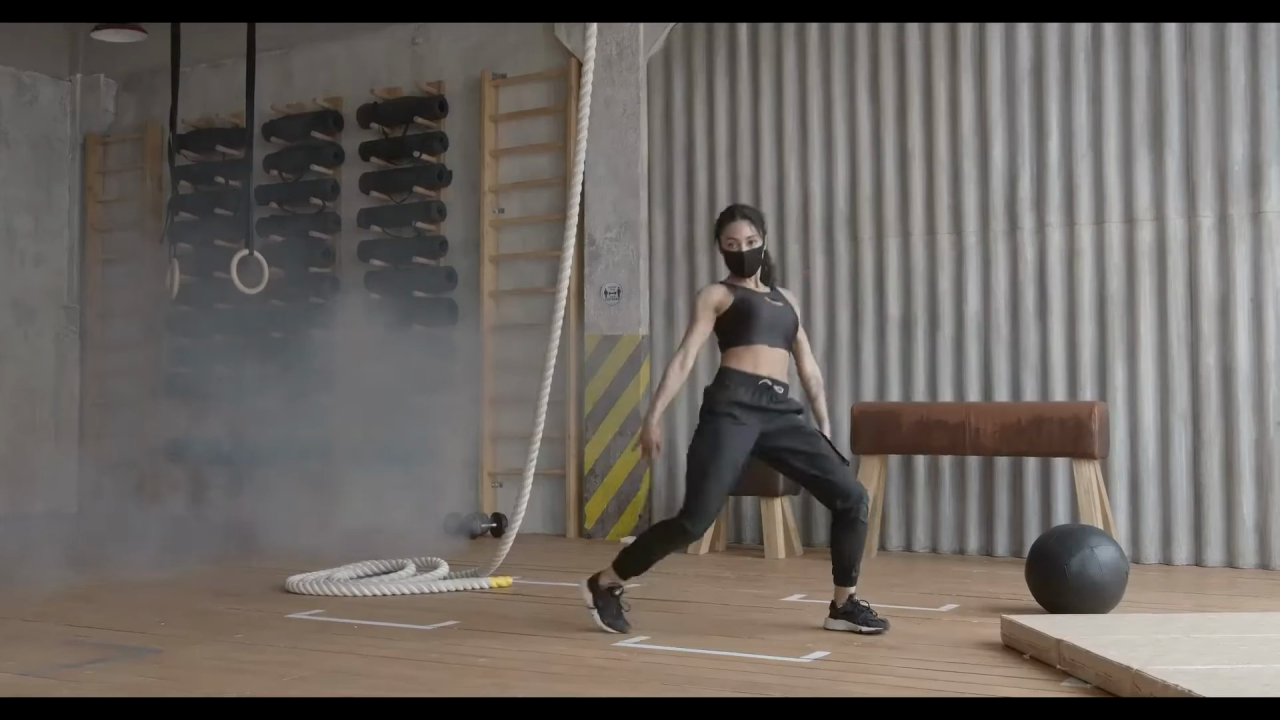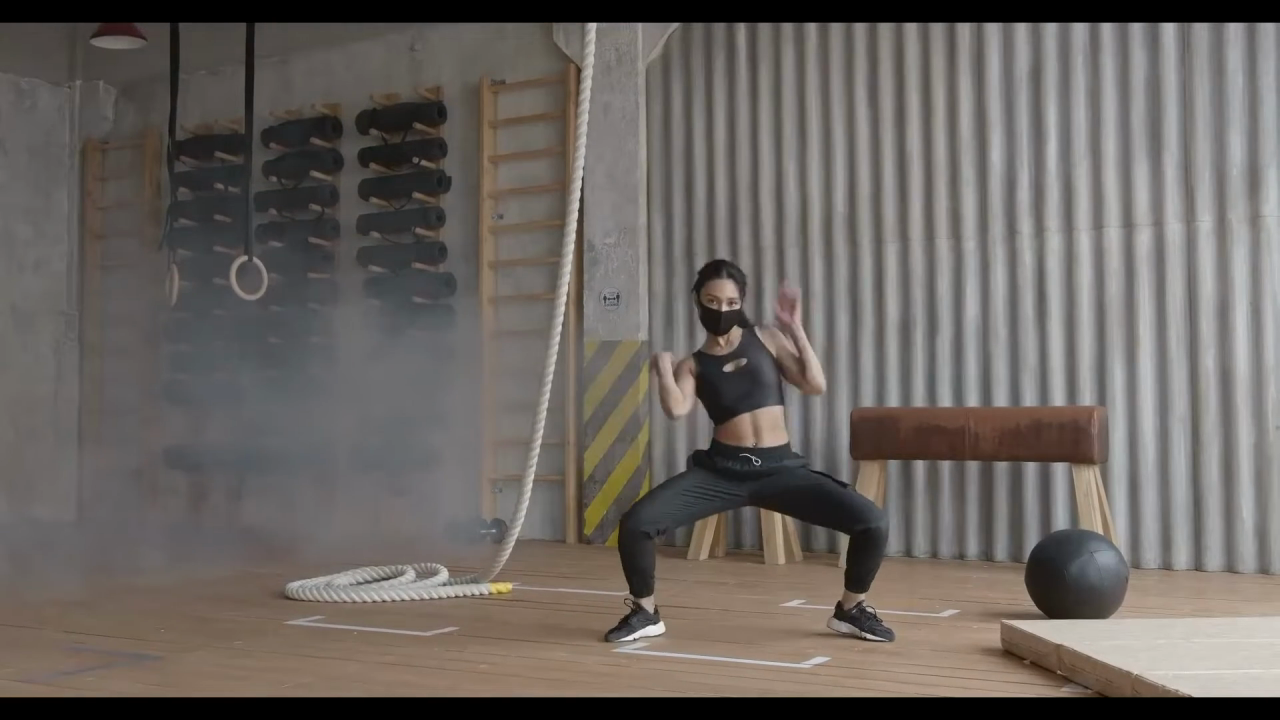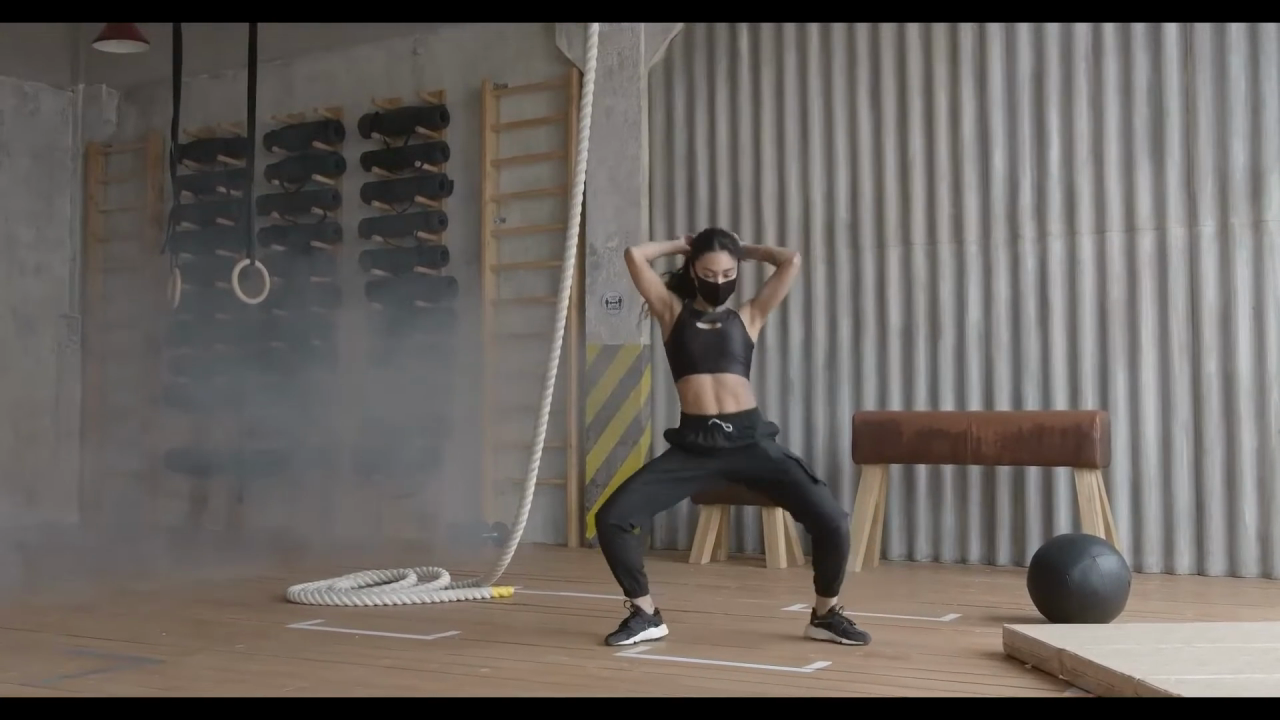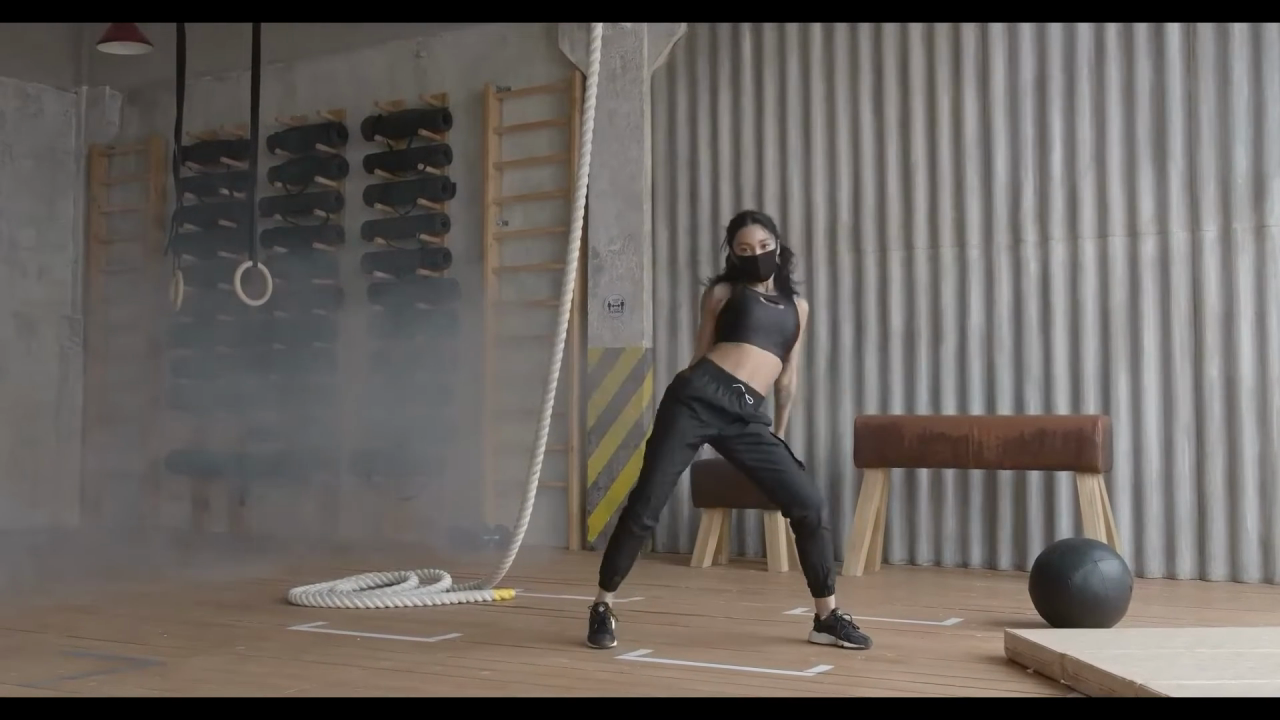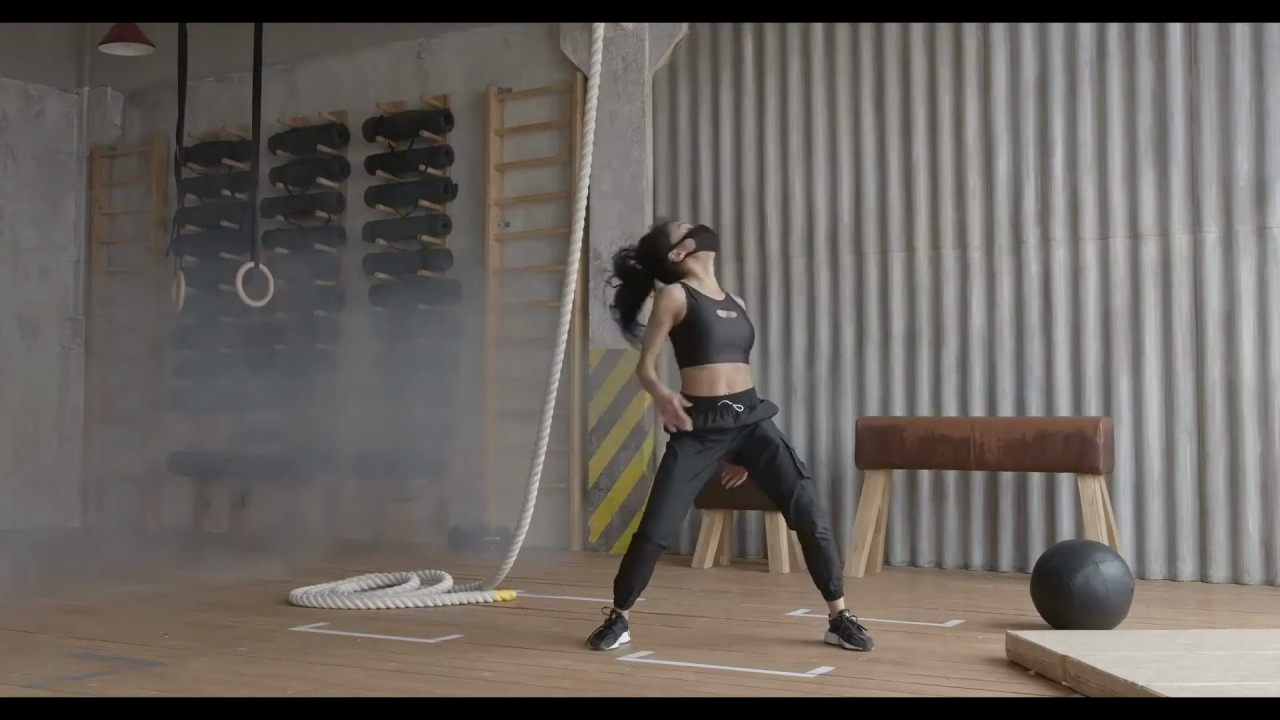
dt=1s
person 1, frame 1
left shoulder: (786, 299)
right shoulder: (719, 294)
left elbow: (808, 366)
right elbow: (687, 354)
left wrist: (824, 426)
right wrist: (654, 415)
left hip: (781, 413)
right hip: (730, 409)
left knee: (853, 498)
right knee: (696, 519)
left ankle: (845, 602)
right ankle: (606, 584)
person 1, frame 2
left shoulder: (766, 338)
right shoulder: (692, 366)
left elbow: (815, 385)
right elbow: (675, 410)
left wrist: (794, 327)
right wrist: (663, 366)
left hip: (780, 468)
right hip: (721, 470)
left knee: (872, 522)
right knee: (634, 524)
left ankle: (851, 608)
right ankle: (645, 611)
person 1, frame 3
left shoulder: (748, 317)
right shoulder: (673, 310)
left elbow: (791, 261)
right elbow: (634, 255)
left wrist: (744, 249)
right wrist: (681, 245)
left hip: (748, 439)
right hip: (694, 446)
left knee: (831, 519)
right knee: (612, 518)
left ankle: (825, 611)
right ankle: (645, 614)
person 1, frame 4
left shoulder: (797, 306)
right shoulder: (722, 292)
left elbow: (788, 377)
right elbow: (701, 353)
left wrist: (778, 435)
right wrist: (675, 409)
left hip: (745, 418)
right hip: (698, 400)
left knee: (809, 507)
right knee: (644, 508)
left ankle: (827, 617)
right ankle: (602, 606)
person 1, frame 5
left shoulder: (736, 304)
right shoulder: (674, 296)
right elbow: (646, 365)
right wrist: (661, 394)
left hip: (751, 418)
right hip: (699, 427)
left knee: (810, 514)
right knee: (654, 531)
left ankle: (839, 617)
right ankle: (618, 617)
